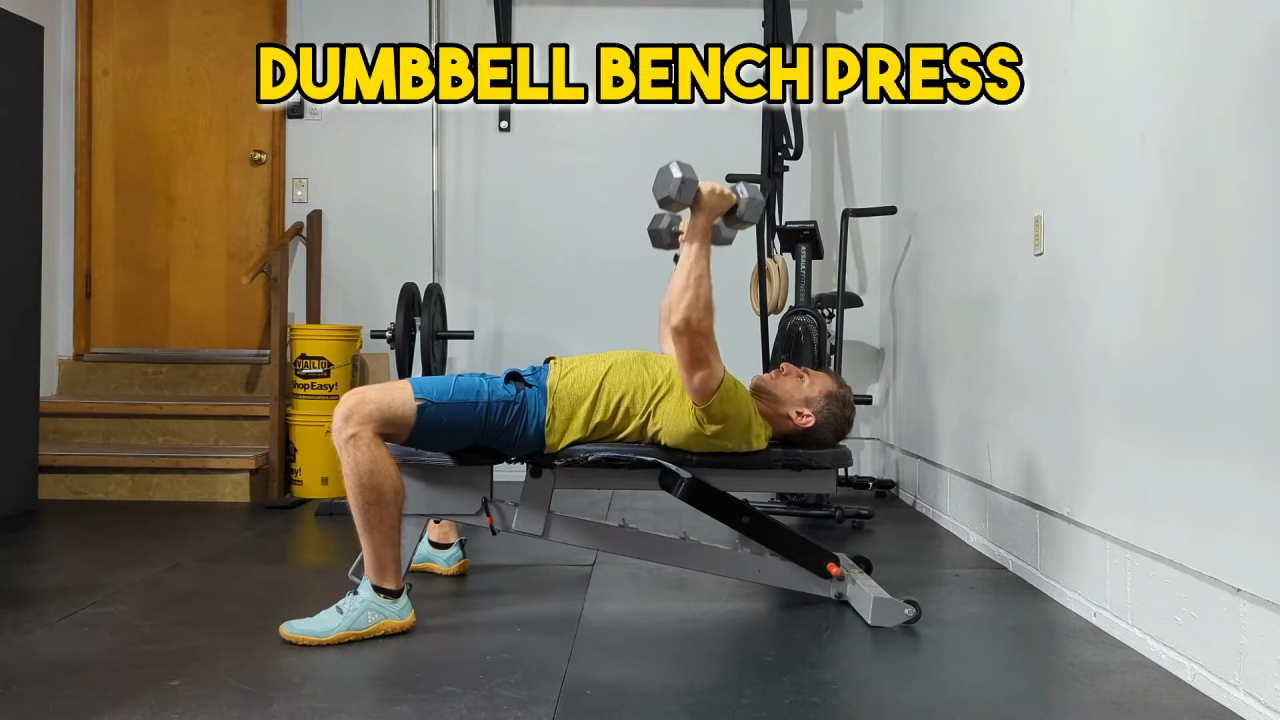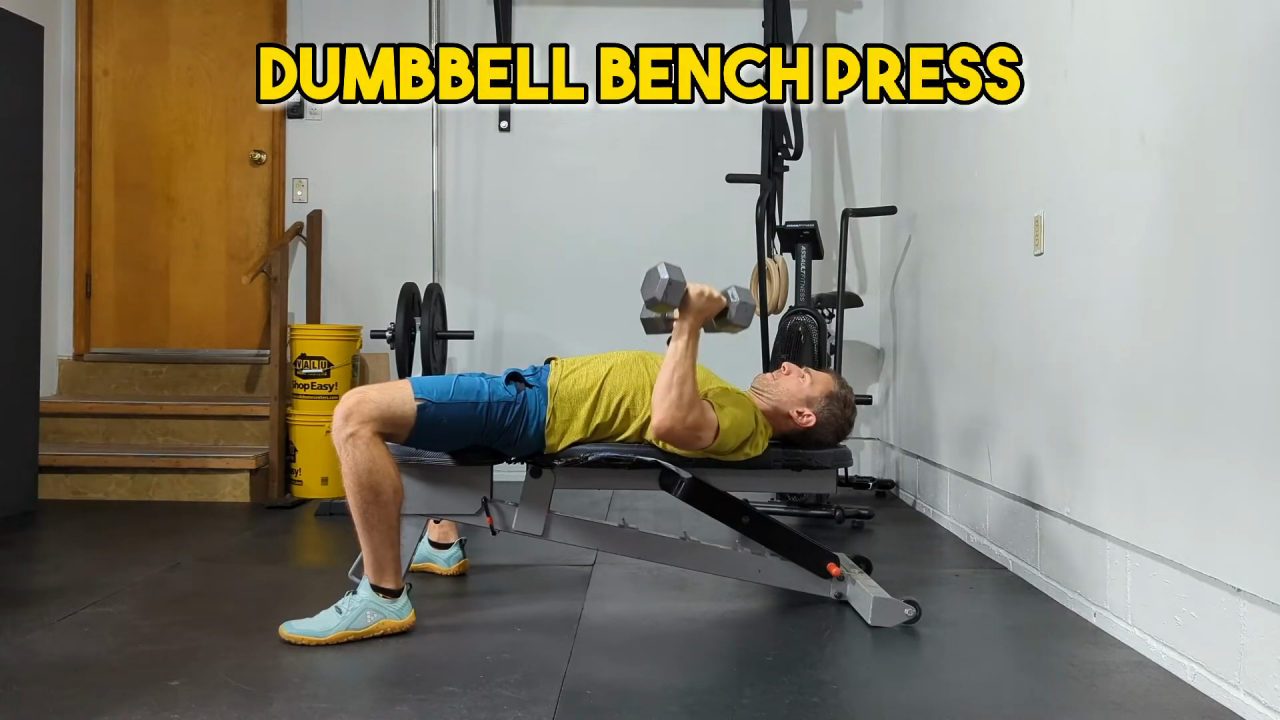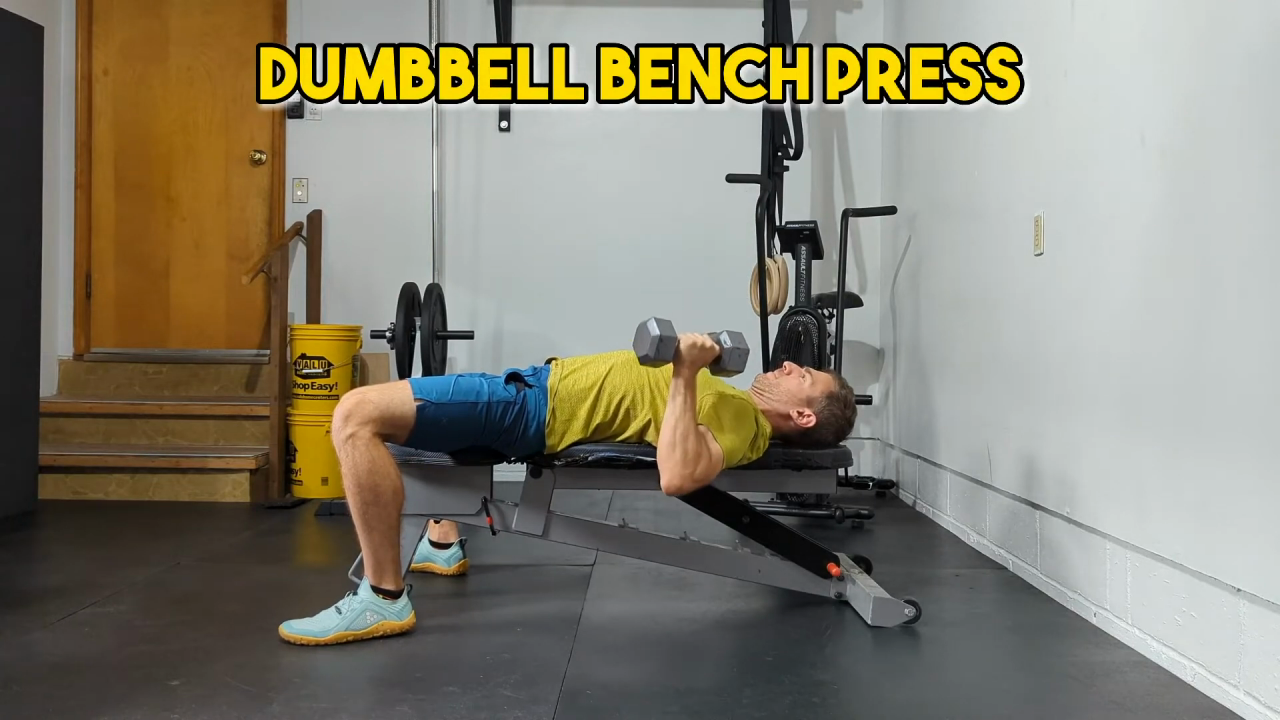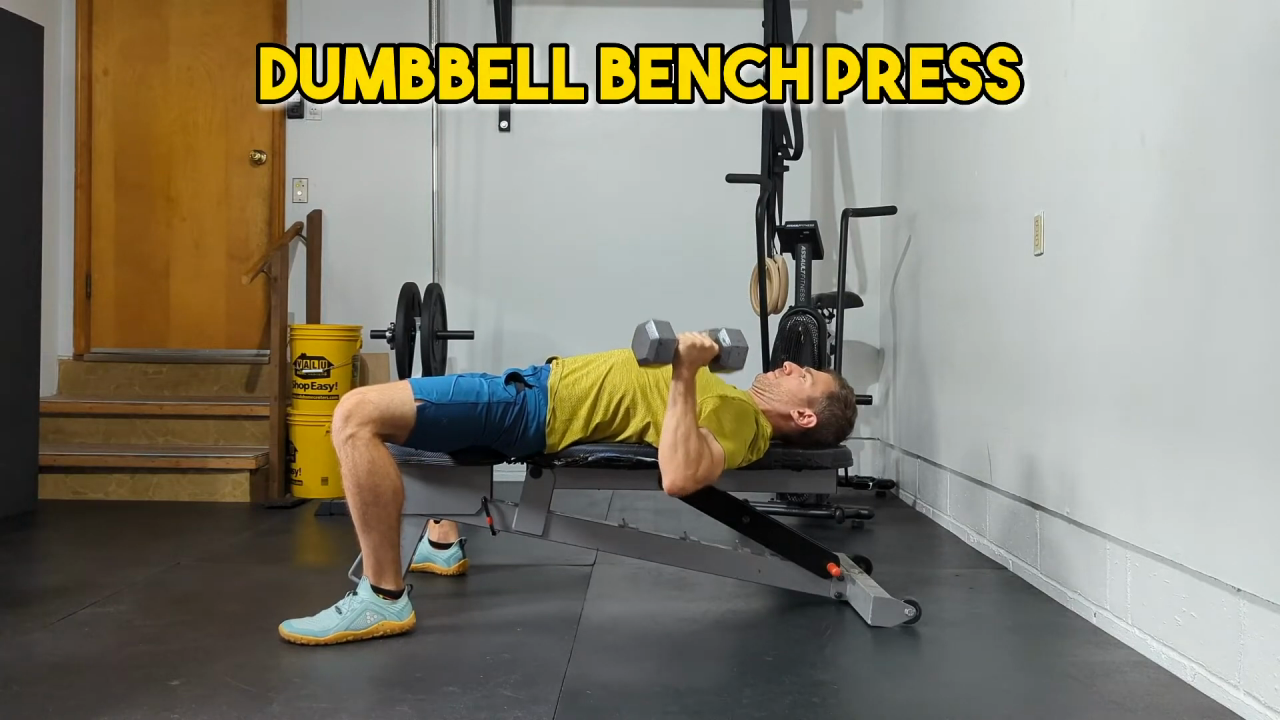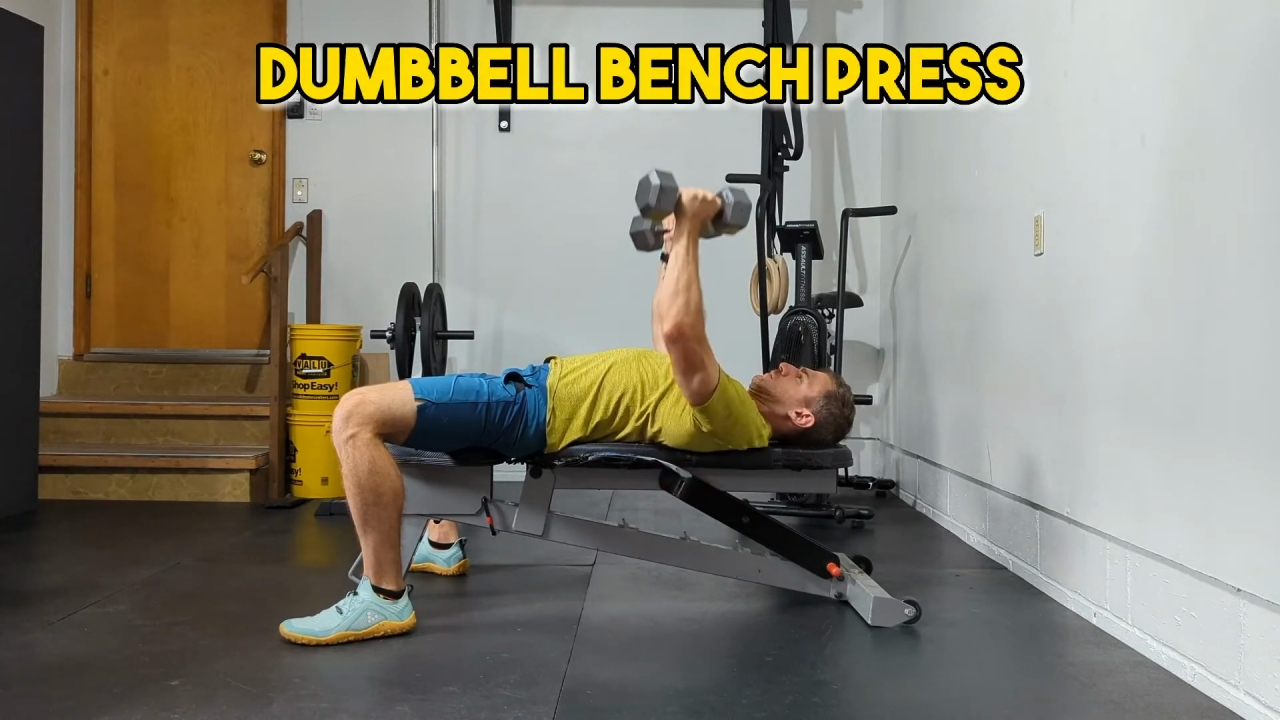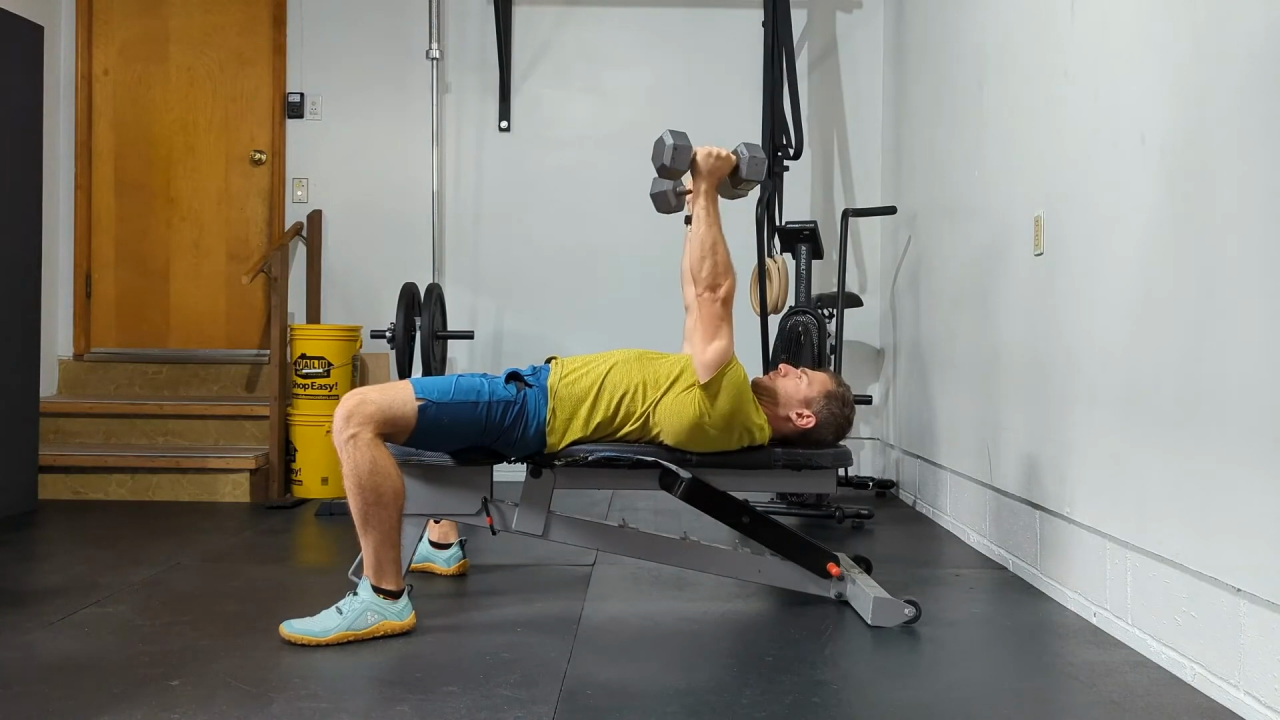
dt=0.5s
person 1, frame 1
left shoulder: (731, 421)
right shoulder: (739, 410)
left elbow: (685, 328)
right elbow: (685, 331)
left wrist: (701, 228)
right wrist: (695, 236)
left hip: (535, 409)
right hip: (545, 386)
left knee: (358, 414)
right knee: (418, 404)
left ankle: (383, 598)
right ankle: (441, 544)
person 1, frame 2
left shoulder: (742, 425)
right shoulder: (738, 409)
left elbow: (668, 423)
left wrist: (690, 325)
right wrist: (687, 324)
left hip: (536, 408)
right hip: (545, 386)
left knee: (358, 414)
right knee: (416, 401)
left ankle: (383, 597)
right ankle: (442, 546)
person 1, frame 3
left shoulder: (740, 424)
right shoulder: (740, 410)
left elbow: (677, 476)
left wrist: (684, 375)
right wrist: (688, 365)
left hip: (537, 407)
right hip: (546, 385)
left knee: (358, 414)
right knee: (417, 403)
left ankle: (383, 598)
right ankle: (442, 546)
person 1, frame 4
left shoulder: (742, 428)
right shoulder: (741, 413)
left elbow: (680, 475)
left wrist: (684, 373)
right wrist: (683, 362)
left hip: (537, 409)
right hip: (546, 383)
left knee: (357, 413)
right knee: (418, 400)
left ankle: (382, 598)
right ankle: (442, 544)
person 1, frame 5
left shoulder: (733, 421)
right shoulder: (736, 407)
left elbow: (674, 328)
right elbow: (677, 327)
left wrist: (688, 232)
right wrist: (678, 244)
left hip: (535, 408)
right hip: (544, 384)
left knee: (358, 416)
right knee: (416, 395)
left ankle: (384, 599)
right ankle: (442, 545)
person 1, frame 6
left shoulder: (729, 414)
right shoulder: (740, 406)
left elbow: (714, 294)
right elbow: (702, 299)
left wrist: (707, 191)
right wrist: (699, 205)
left hip: (533, 409)
right hip: (544, 384)
left knee: (358, 415)
right knee: (415, 400)
left ankle: (383, 599)
right ankle: (442, 545)
